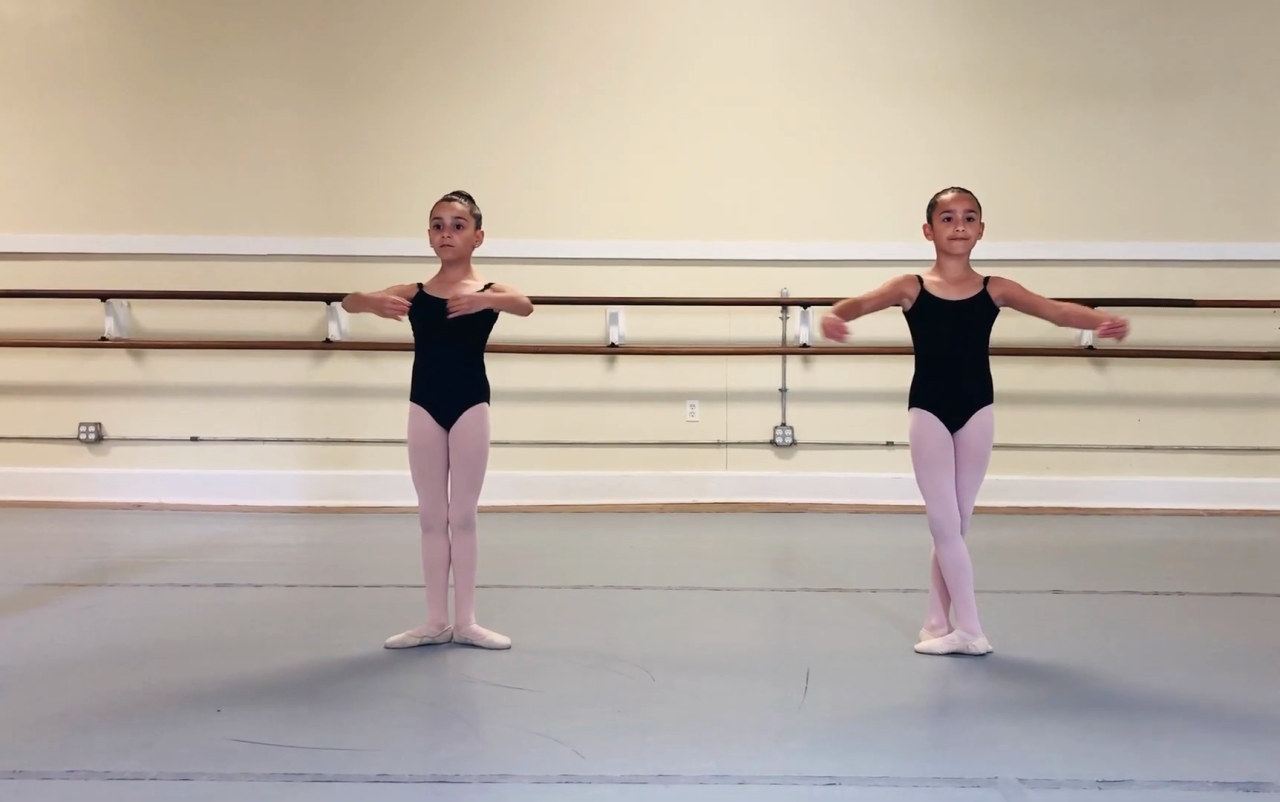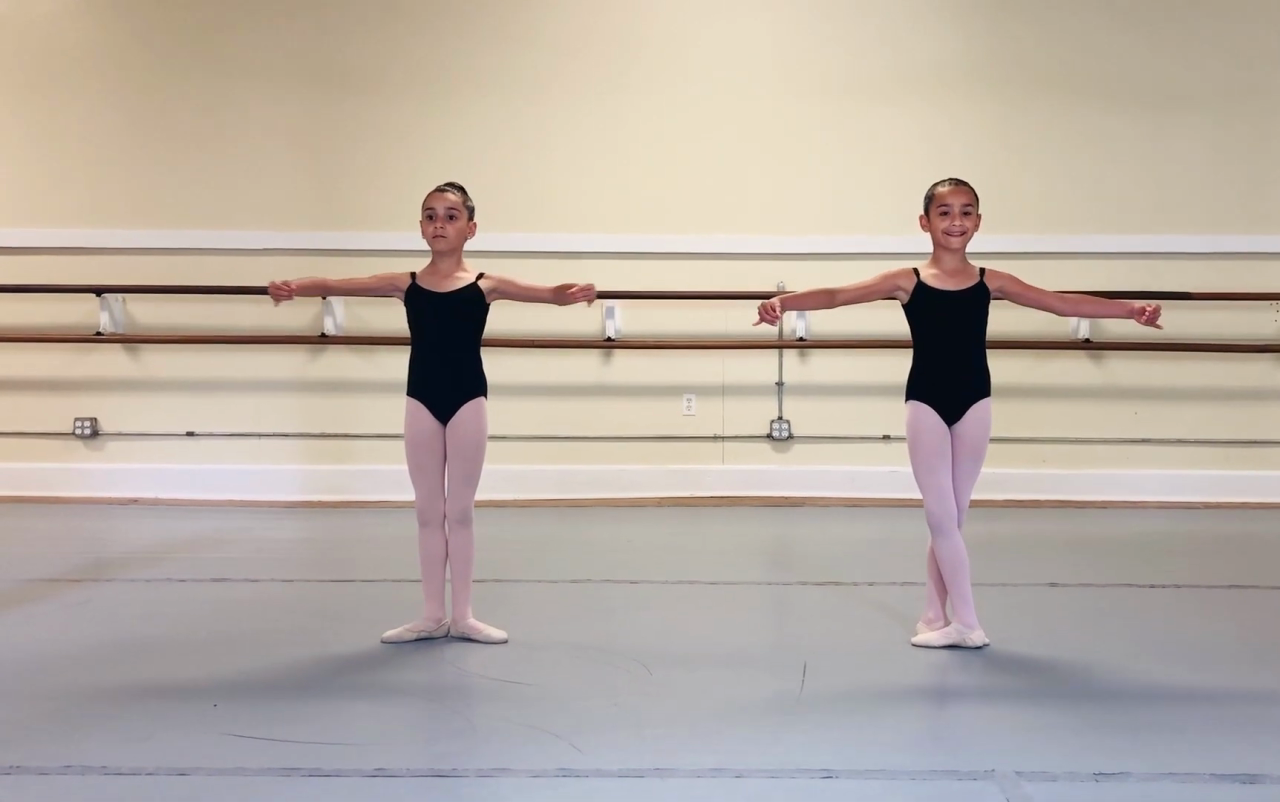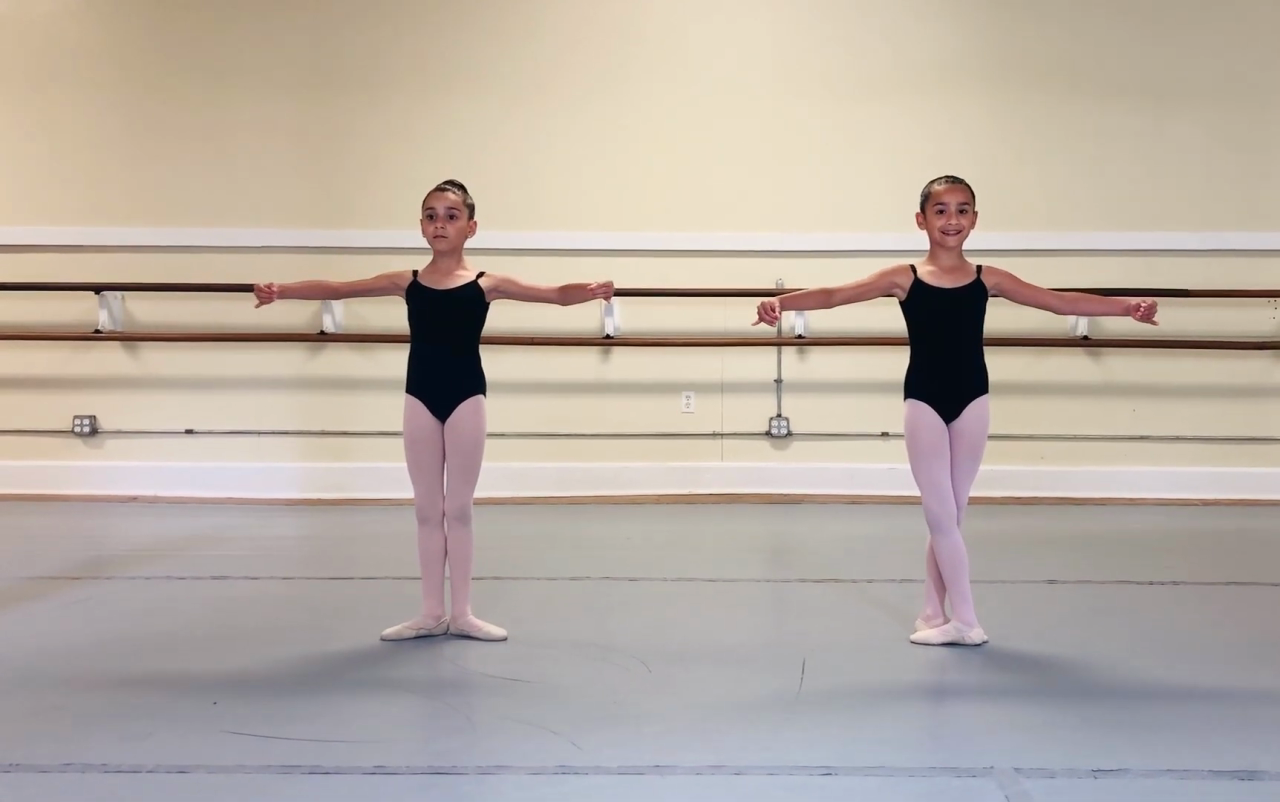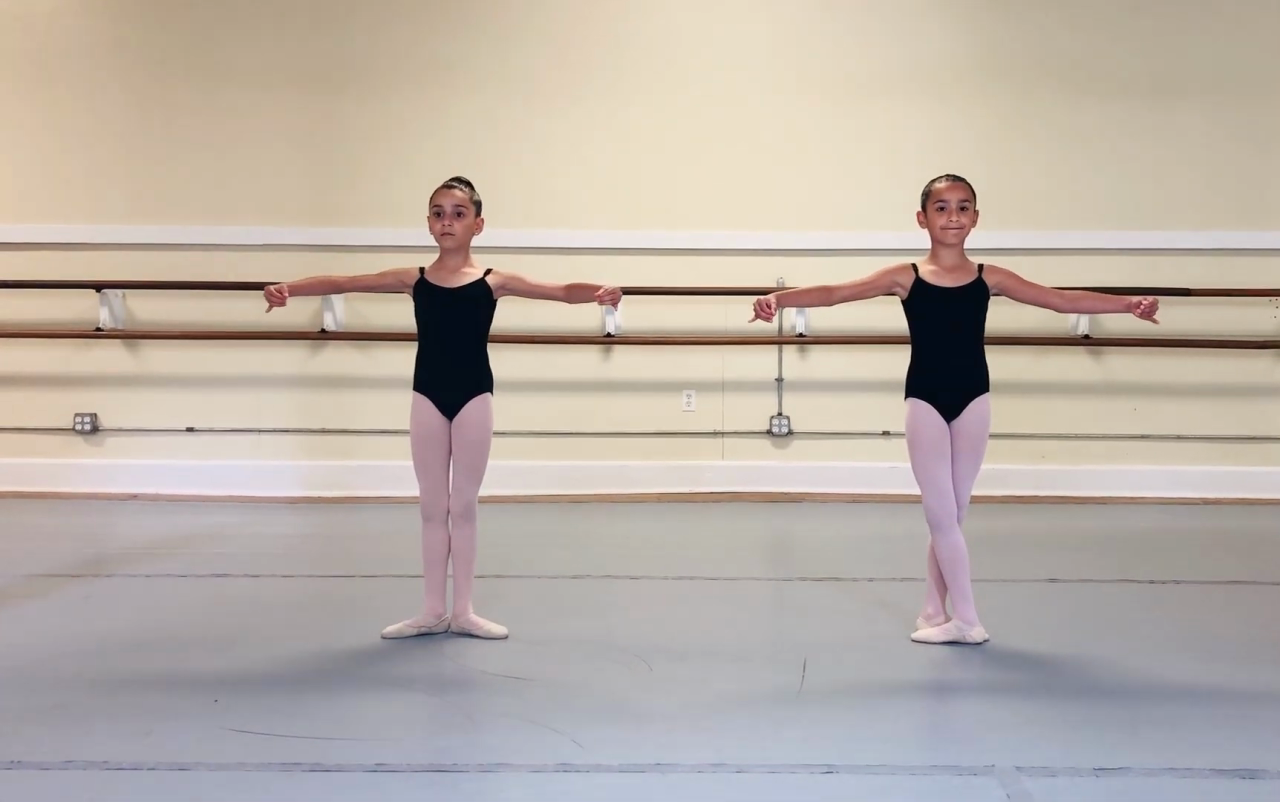
dt=0.5s
person 1, frame 1
left shoulder: (995, 289)
right shoulder: (910, 287)
left elbow: (1057, 310)
right elbow: (857, 303)
left wrist: (1102, 321)
right wrist: (836, 316)
left hip: (976, 410)
right hip: (928, 410)
left knee: (956, 524)
right knee: (944, 523)
left ankle: (938, 623)
right ankle: (968, 628)
person 1, frame 2
left shoulder: (990, 282)
right shoulder: (907, 280)
left elbow: (1063, 303)
right elbow: (836, 295)
left wrist: (1131, 309)
right wrist: (783, 302)
left hip: (973, 402)
right hip: (925, 402)
left knee: (952, 518)
right knee: (941, 517)
left ankle: (934, 617)
right ankle: (966, 623)
person 1, frame 3
left shoulder: (988, 279)
right shoulder: (903, 277)
left elbow: (1059, 301)
right elbow: (834, 295)
left wrist: (1127, 307)
right wrist: (781, 303)
left hip: (971, 400)
right hip: (923, 401)
left knee: (951, 515)
right knee: (940, 515)
left ankle: (933, 614)
right ankle: (965, 620)
person 1, frame 4
left shoulder: (990, 278)
right shoulder: (905, 276)
left elbow: (1062, 299)
right elbow: (834, 292)
left wrist: (1129, 303)
right wrist: (778, 298)
left hip: (972, 398)
right hip: (925, 399)
left knee: (952, 514)
right knee: (941, 514)
left ankle: (935, 612)
right ankle: (964, 618)
person 2, frame 1
left shoulder: (491, 292)
right shoulder: (413, 293)
left elbow: (525, 305)
right elbow: (349, 301)
left wrist: (483, 301)
right wrist: (377, 304)
left hip: (470, 406)
right hip: (424, 407)
left knee: (463, 516)
right knee: (431, 516)
left ankle: (465, 620)
right ankle: (436, 620)
person 2, frame 2
left shoulder: (485, 285)
right shoulder: (405, 284)
left elbow: (550, 293)
right elbow: (335, 285)
left wrist: (575, 292)
right wrist: (293, 287)
left hip: (468, 400)
right hip: (421, 401)
left knee: (460, 511)
right knee: (428, 511)
left ankle: (462, 615)
right ankle: (433, 615)
person 2, frame 3
left shoulder: (486, 284)
right shoulder: (406, 282)
left elbow: (556, 294)
right elbow: (335, 288)
left wrist: (591, 290)
right wrist: (279, 290)
left hip: (466, 398)
right hip: (420, 399)
left knee: (459, 508)
right knee: (427, 509)
left ankle: (461, 612)
right ankle: (432, 612)
person 2, frame 4
left shoulder: (492, 281)
right shoulder: (412, 279)
left elbow: (561, 291)
right elbow: (343, 282)
left wrist: (599, 292)
right wrist: (289, 288)
left hip: (474, 396)
right hip: (428, 397)
left knee: (464, 506)
right knee: (432, 507)
left ankle: (463, 610)
right ankle: (433, 609)
